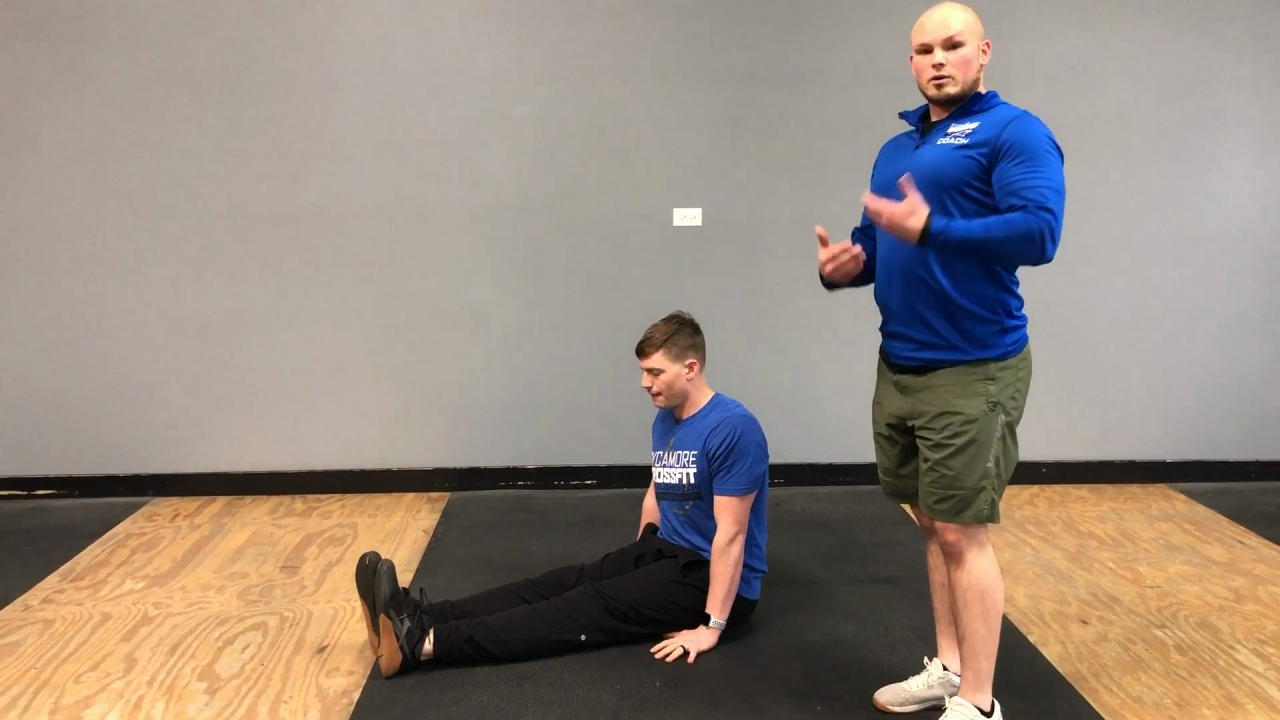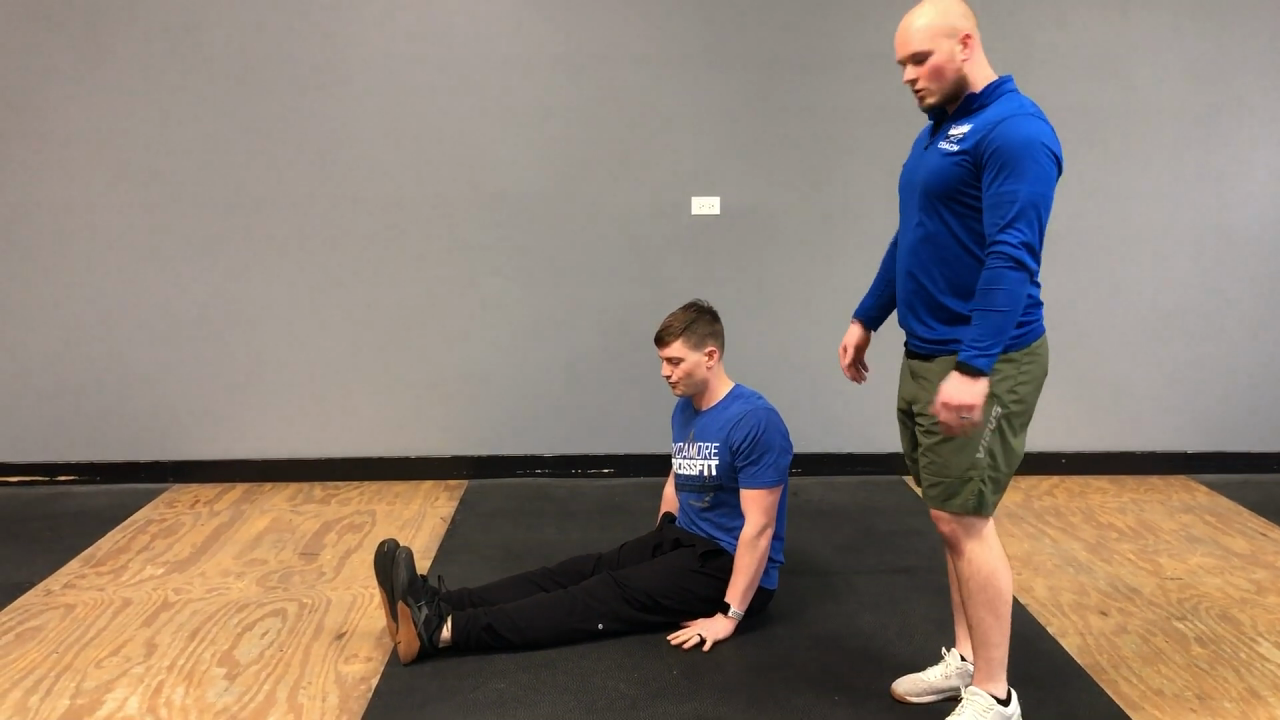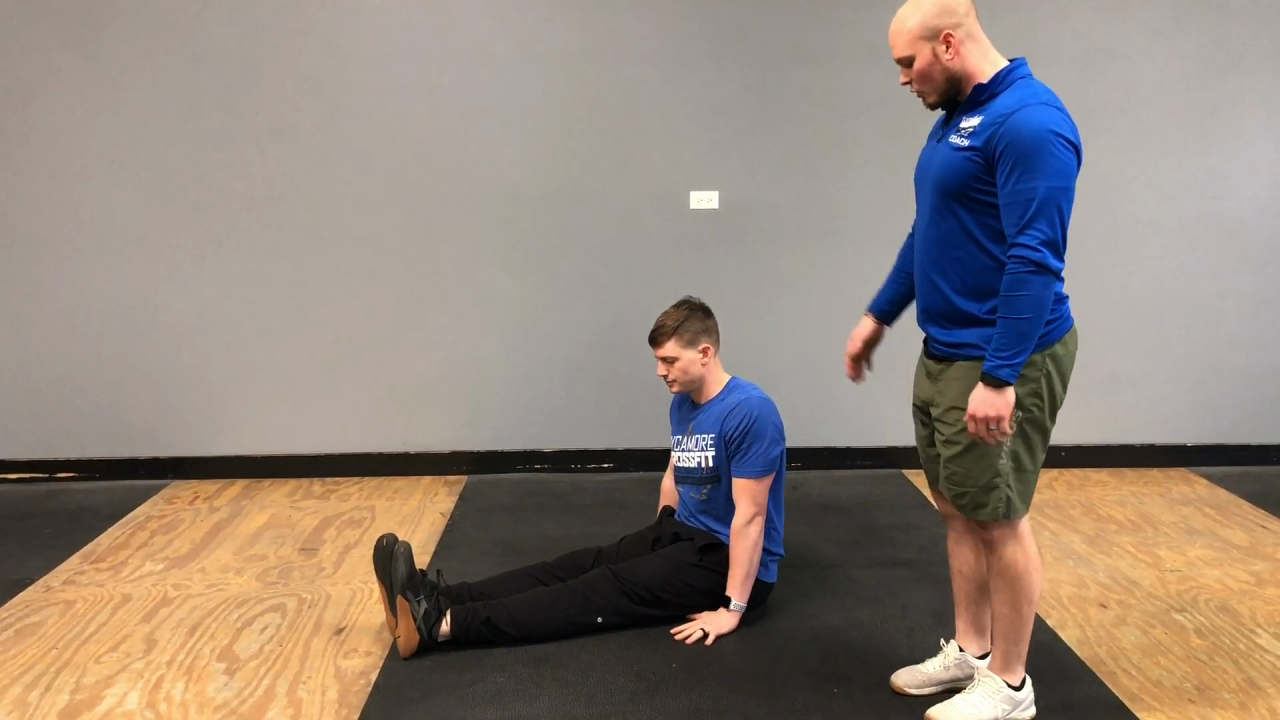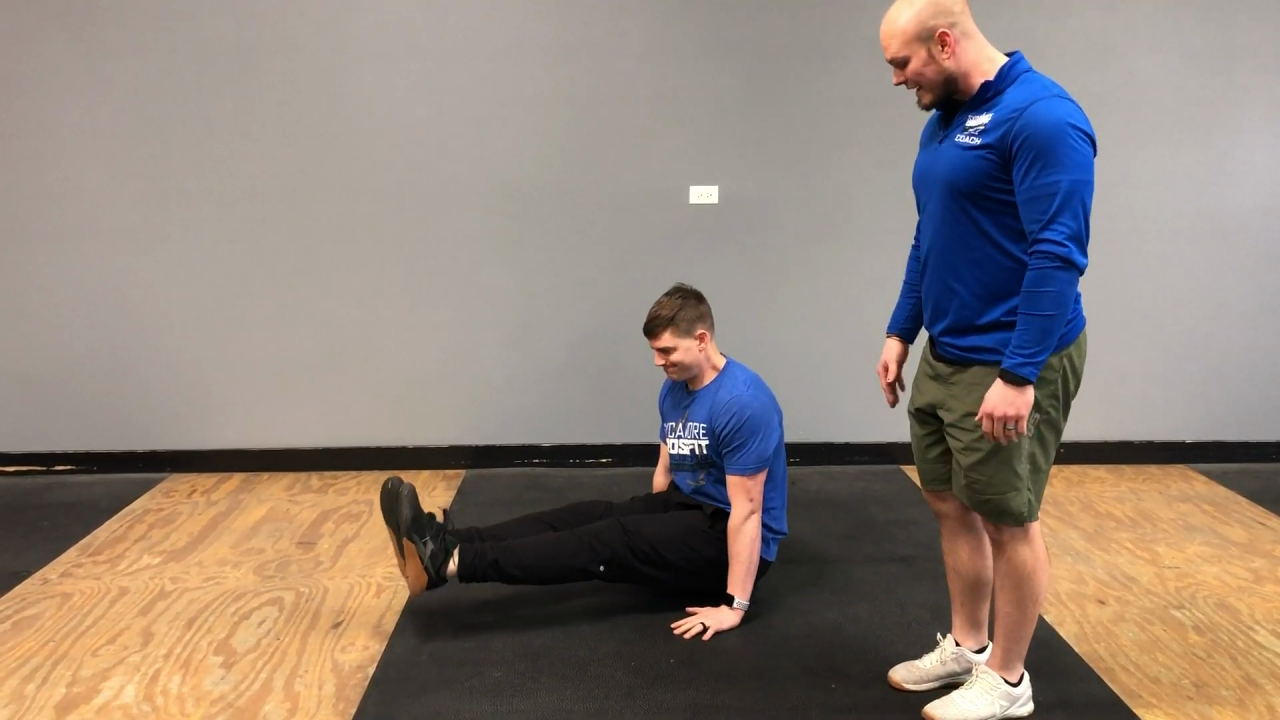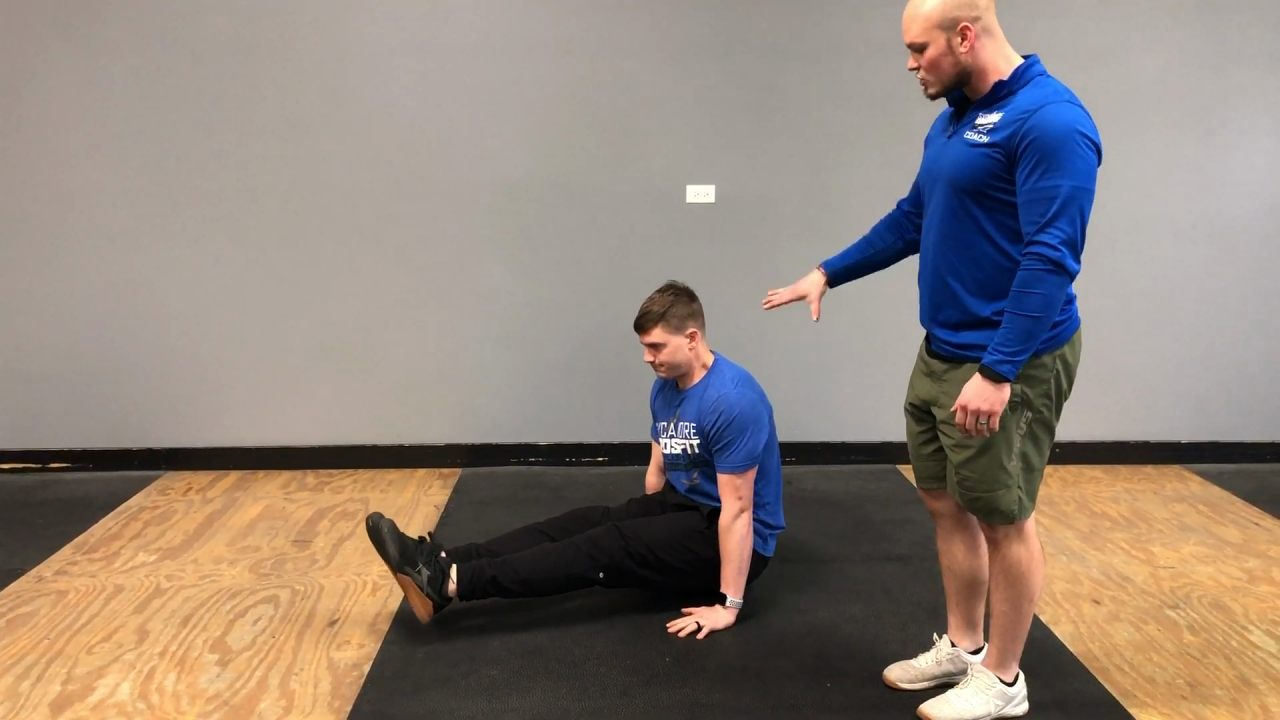
dt=1s
person 1, frame 1
left shoulder: (1014, 132)
right shoulder: (897, 149)
left elbow: (1038, 231)
right elbow: (876, 241)
left wrist: (930, 229)
right wrist: (842, 265)
left hip: (972, 371)
right hip: (899, 366)
left knee: (962, 533)
right knee: (932, 525)
person 1, frame 2
left shoulder: (1014, 130)
right shoulder: (938, 130)
left elbow: (1011, 257)
left wrist: (974, 367)
right wrist: (867, 319)
left hip: (984, 363)
right hip: (929, 356)
left knee: (961, 520)
right knee: (957, 515)
right ankle: (967, 658)
person 1, frame 3
left shoulder: (1029, 122)
right shoulder: (954, 117)
left elbow: (1034, 260)
left wrist: (998, 376)
right wrist: (879, 314)
left hip: (1001, 364)
right hip: (943, 354)
left knee: (997, 519)
right knee: (957, 508)
right ankle: (968, 650)
person 1, frame 4
left shoulder: (1041, 117)
right shoulder: (943, 120)
left elbow: (1059, 255)
left wrist: (1016, 374)
right wrist: (900, 332)
left hip: (1012, 365)
right hip: (945, 356)
left knee: (1009, 519)
right knee: (949, 504)
right ankle: (966, 645)
person 1, frame 5
left shoulder: (1049, 121)
right shoulder: (954, 120)
left elbow: (1053, 258)
right elbow: (912, 222)
left wrist: (996, 372)
right wrist: (829, 271)
left hip: (1006, 366)
right hip: (941, 352)
left knee: (1003, 519)
right knee: (945, 502)
right ankle: (961, 646)
person 2, frame 1
left shoulder: (733, 429)
right shoulder: (666, 420)
left elbow: (731, 535)
left wrist: (711, 626)
right wrist: (637, 566)
left hip: (716, 579)
right hip: (669, 551)
left knee: (594, 607)
right knee: (566, 583)
left ankle: (424, 643)
right ankle: (422, 618)
person 2, frame 2
left shoulder: (754, 421)
right shoulder: (685, 410)
left elbow: (759, 527)
left wrist: (729, 615)
right wrist: (654, 553)
left hip: (730, 565)
right hip: (686, 541)
left knee: (610, 595)
right knee: (581, 571)
left ankle: (442, 630)
right ankle: (440, 606)
person 2, frame 3
left shoulder: (749, 411)
right shoulder: (684, 404)
left elbow: (749, 515)
left wrist: (732, 608)
right wrist: (655, 546)
left hip: (729, 560)
right hip: (686, 533)
left knee: (607, 590)
right knee: (580, 565)
left ankle: (441, 624)
right ankle: (438, 602)
person 2, frame 4
left shoulder: (743, 403)
right shoulder: (675, 389)
left elbow: (747, 510)
right elbow: (666, 469)
left wrist: (734, 606)
right wrist: (653, 528)
left hip: (728, 540)
right hip: (691, 508)
left knee: (610, 540)
right knee: (588, 516)
left ankle: (447, 561)
right ankle: (445, 548)
person 2, frame 5
left shoulder: (732, 400)
right shoulder: (666, 388)
left elbow: (737, 509)
right elbow: (658, 469)
left wrist: (728, 606)
right wrist: (648, 529)
left hip: (736, 539)
right hip: (684, 507)
left knee: (609, 547)
right knee: (589, 521)
left ankle: (449, 583)
right ankle: (444, 564)
